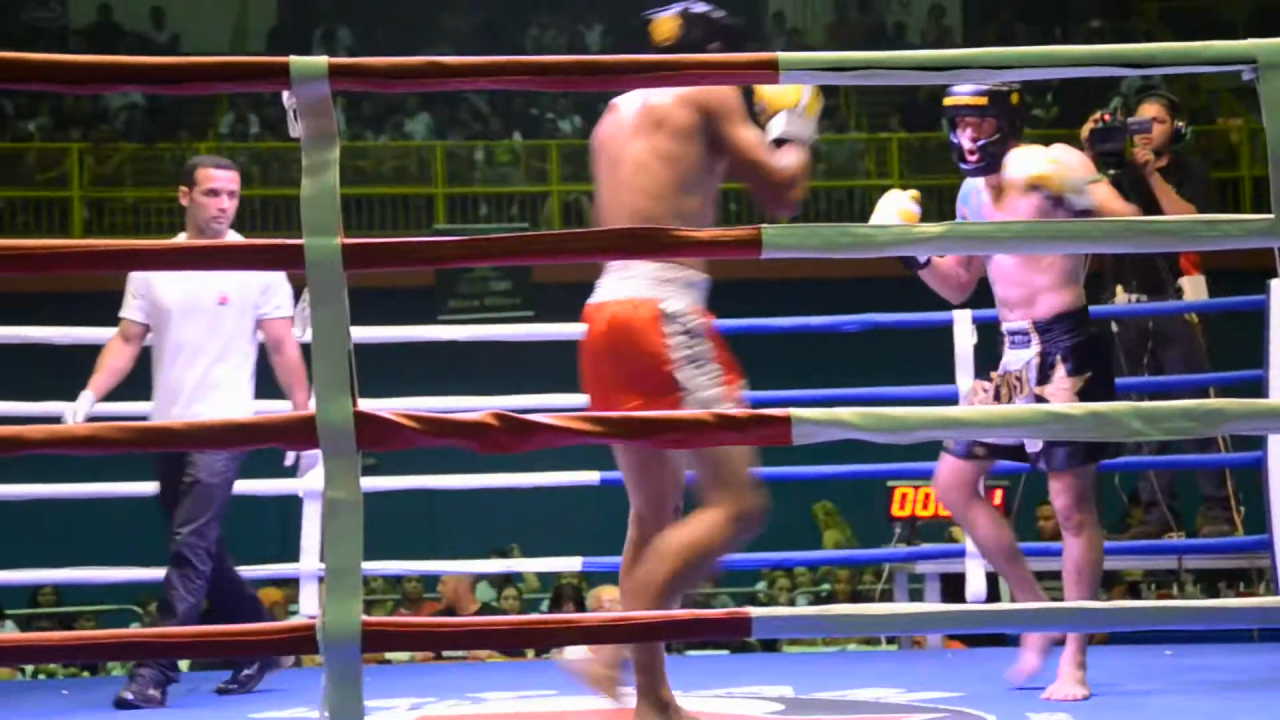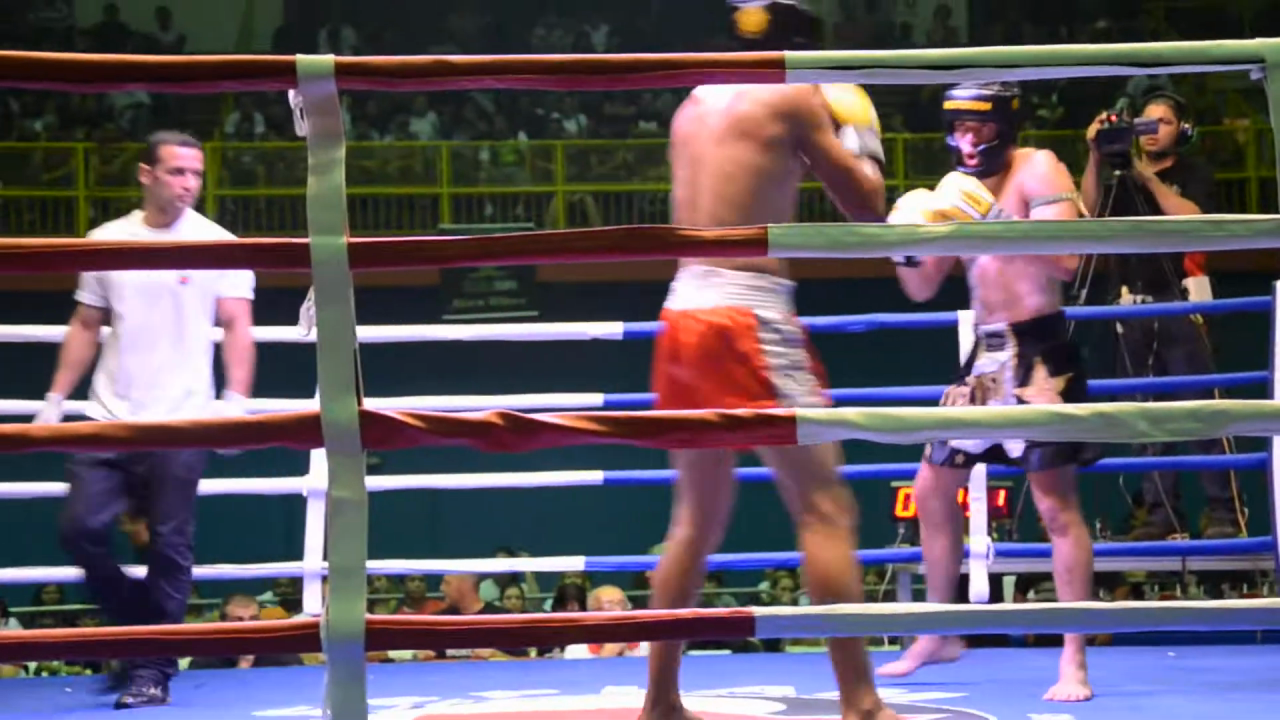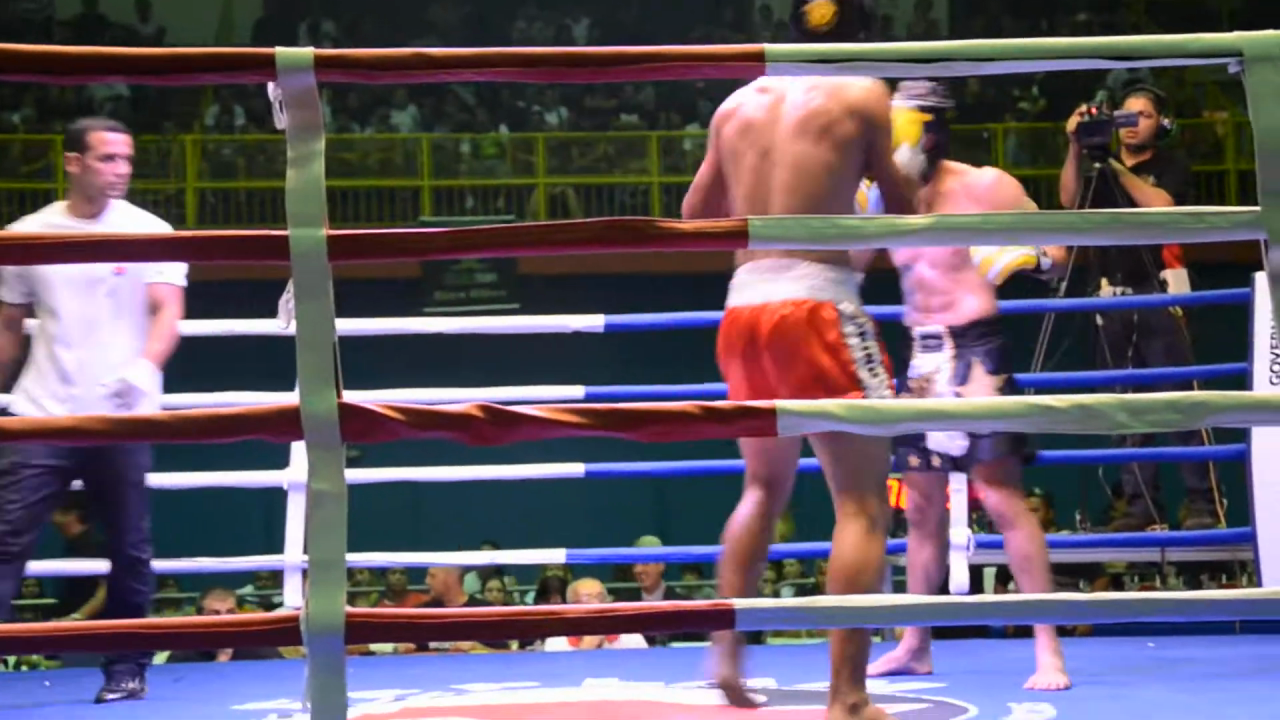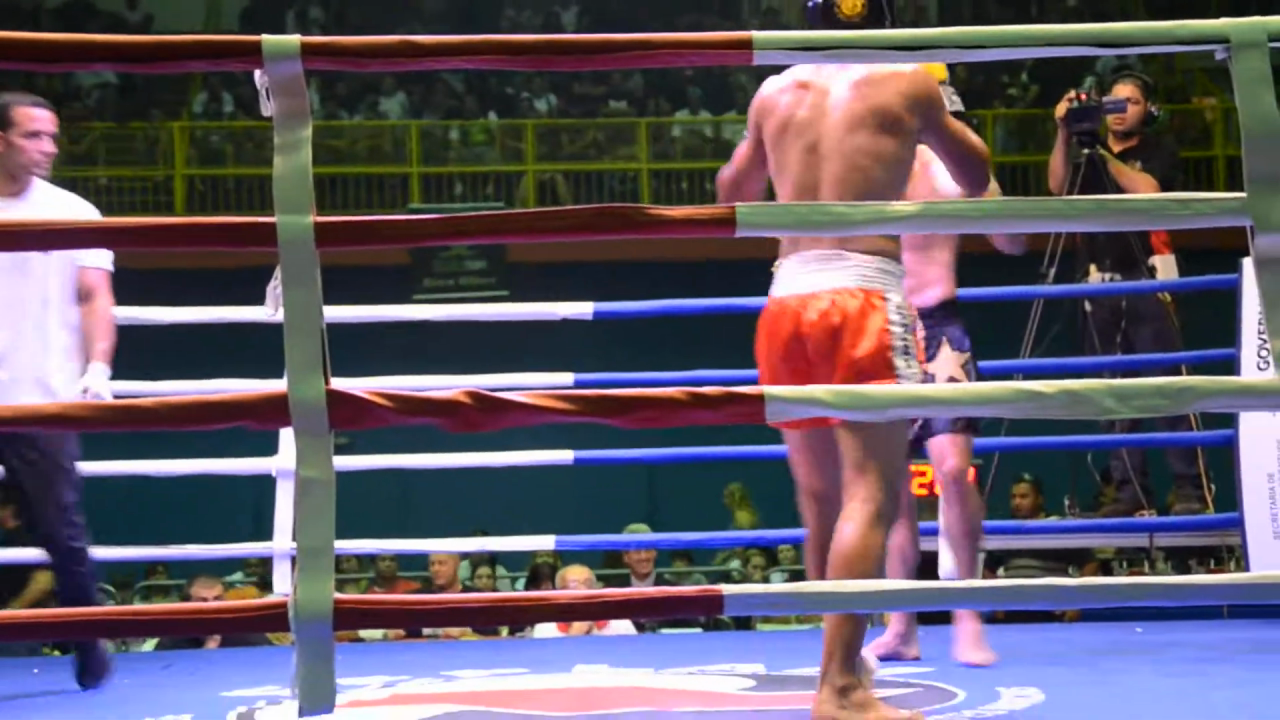
dt=0.2s
person 1, frame 1
left shoulder: (617, 114)
right shoulder: (706, 93)
right elbow: (781, 194)
right wrist: (793, 125)
left hip: (610, 308)
right hip: (660, 312)
left knee: (658, 509)
right knee: (732, 502)
right ankle: (615, 647)
person 1, frame 2
left shoulder: (692, 111)
right shoulder: (793, 95)
right elbow: (867, 203)
right wrist: (862, 143)
left hip: (685, 316)
right hip: (749, 319)
left knee: (702, 510)
right knee: (827, 512)
person 1, frame 3
left shoulder: (736, 106)
right shoulder: (862, 97)
left elbow: (699, 219)
right elbow: (903, 213)
right wrist: (894, 162)
left hip: (744, 308)
right hip: (819, 306)
left knee: (766, 484)
right knee: (861, 504)
left ankle: (728, 647)
person 1, frame 4
left shoulder: (774, 93)
right shoulder: (908, 83)
left elbow: (730, 199)
right elbow: (975, 177)
right wrist: (946, 114)
left hip: (787, 304)
right hip: (864, 299)
left knee: (820, 497)
right knee: (869, 495)
person 2, frame 1
left shoulder: (1055, 161)
right shoulder: (971, 194)
left elbow: (1129, 228)
right elbow: (957, 286)
left wrist: (1070, 195)
right wrist: (910, 250)
left hip: (1064, 348)
right hip: (1013, 356)
left knee: (1071, 503)
right knee: (951, 484)
left ankle: (1074, 660)
person 2, frame 2
left shoulder: (1039, 171)
right shoulder: (959, 191)
left elbow: (1067, 260)
right elbow: (921, 288)
left wrist: (991, 218)
left hip: (1039, 353)
right hip: (986, 357)
left knee: (1056, 506)
right knee: (932, 492)
left ankle: (1074, 661)
right ankle: (937, 637)
person 2, frame 3
left shoulder: (986, 186)
right shoulder: (885, 199)
left elbow: (1059, 251)
left wrist: (1031, 256)
left hip: (976, 356)
right hip: (922, 361)
left knee: (1003, 499)
right knee: (922, 509)
left ankle: (1048, 648)
right ankle: (915, 645)
person 2, frame 4
left shoulder: (947, 169)
left elbow: (1013, 243)
left wrist: (989, 199)
left hip: (939, 334)
left knee: (951, 469)
right knee: (890, 488)
left ankle: (967, 615)
right ankle: (900, 629)
person 3, frame 1
left shoulder: (259, 267)
right shoulder: (151, 265)
left elbow: (284, 348)
right elbow: (127, 340)
left wrist: (305, 418)
right wrist: (88, 397)
left hip: (222, 429)
right hip: (168, 430)
left knee: (191, 548)
right knee: (199, 552)
left ankle: (155, 670)
person 3, frame 2
left shoulder: (219, 245)
right shoulder: (105, 242)
left elbow: (238, 328)
right elbow: (84, 327)
left wrist: (236, 398)
right wrist: (54, 398)
left hip: (180, 422)
right hip: (109, 417)
left knee: (168, 546)
right knee: (81, 529)
left ankle: (152, 668)
right ankle: (137, 629)
person 3, frame 3
left shoulder: (150, 233)
left elbow: (168, 312)
left wrist: (145, 366)
left hip: (119, 419)
left knee: (128, 547)
left ankle: (127, 665)
person 3, frame 4
left shoulder: (76, 214)
left elbow: (95, 297)
left wrist: (99, 367)
left hip: (49, 404)
left knee: (62, 532)
left ankle: (87, 641)
person 4, frame 1
left shoulder: (1189, 170)
right shoulder: (1119, 172)
left elbow: (1190, 221)
left wrist: (1153, 175)
right wrist: (1088, 155)
left hip: (1175, 300)
right hip: (1127, 305)
left knee: (1195, 404)
left ankle: (1219, 510)
right ankle: (1156, 513)
person 4, frame 2
left shoulder: (1193, 171)
right shoulder: (1122, 174)
left elbow: (1191, 218)
right elbow: (1089, 208)
left wrist: (1149, 177)
right wrist: (1095, 156)
left hip: (1179, 301)
right hip: (1132, 306)
left knee: (1200, 405)
left ankle: (1224, 511)
right ankle: (1160, 513)
person 4, frame 3
left shoulder: (1172, 164)
right shoulder: (1102, 166)
left elbow: (1159, 205)
right elbow: (1069, 200)
left wrist: (1119, 169)
right wrist: (1075, 148)
left hip: (1158, 293)
right hip: (1112, 298)
left knee: (1180, 397)
left ankle: (1202, 502)
right ankle: (1140, 504)
person 4, frame 4
left shoulder: (1159, 150)
right shoulder: (1090, 152)
left elbow: (1146, 190)
right elbow: (1058, 186)
left wrist: (1105, 154)
right wrist: (1064, 134)
left hip: (1146, 280)
right hip: (1100, 285)
left knee: (1167, 383)
left ankle: (1190, 487)
right ankle: (1129, 490)
